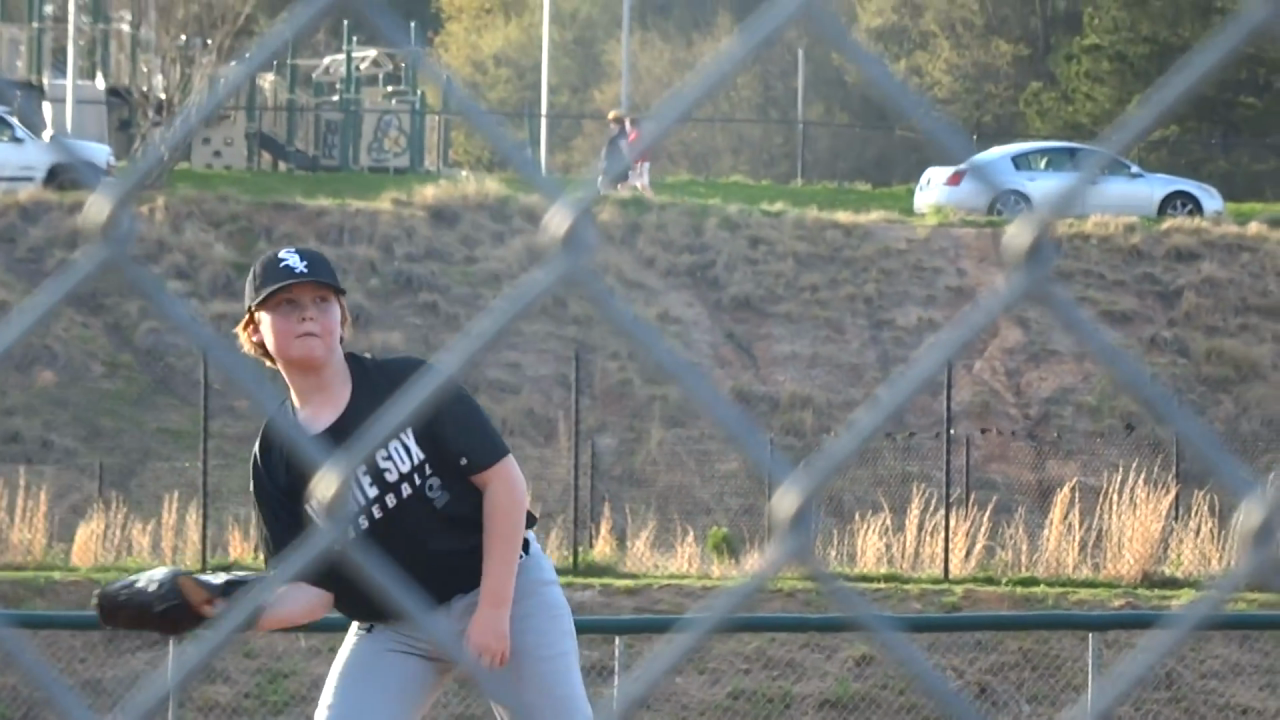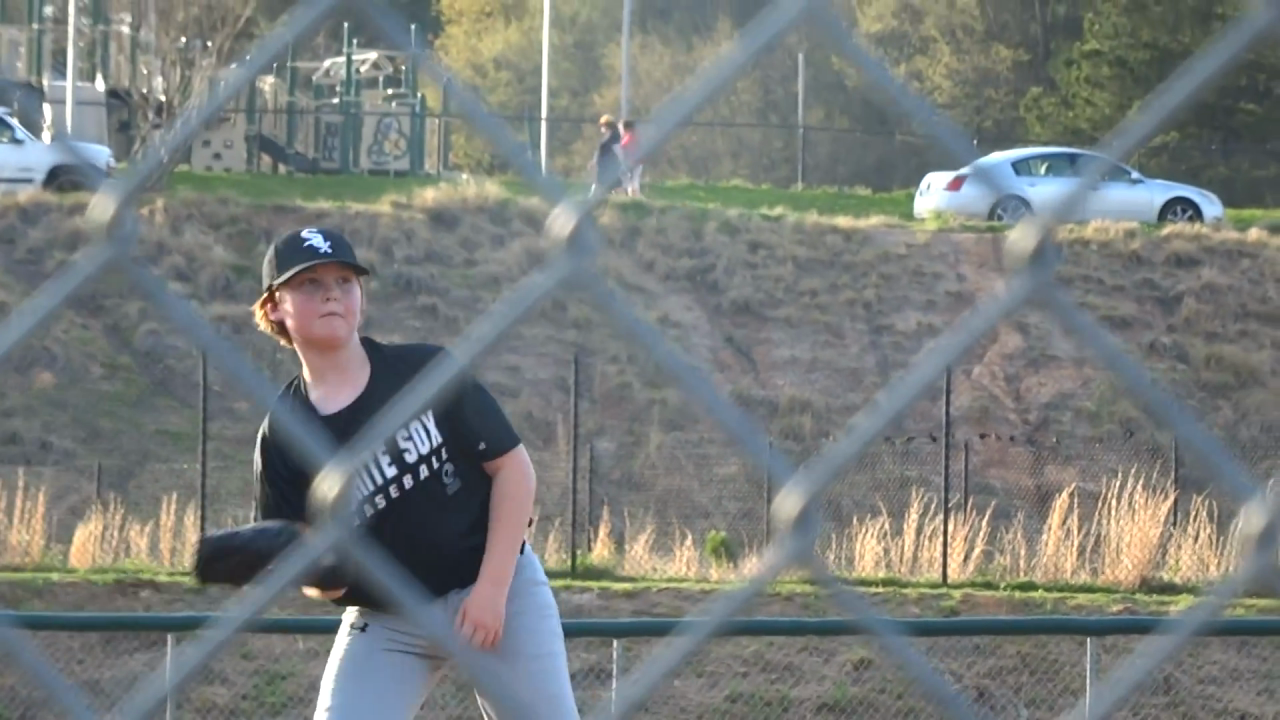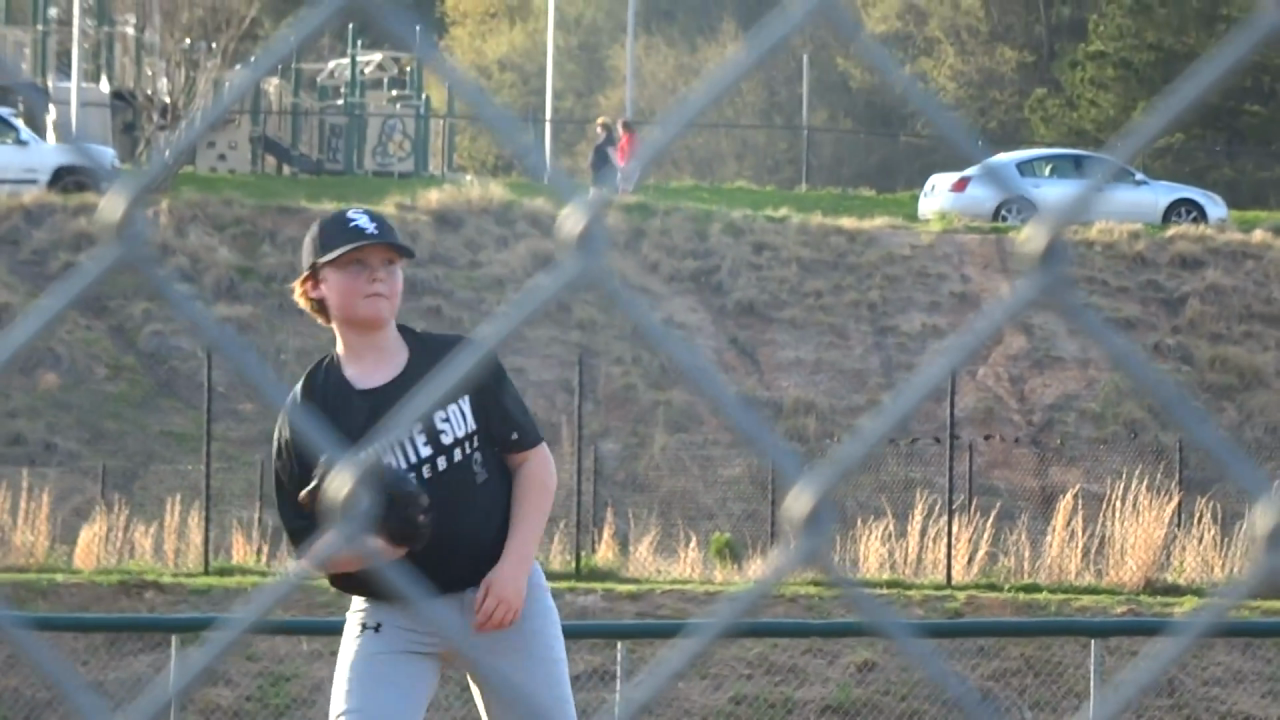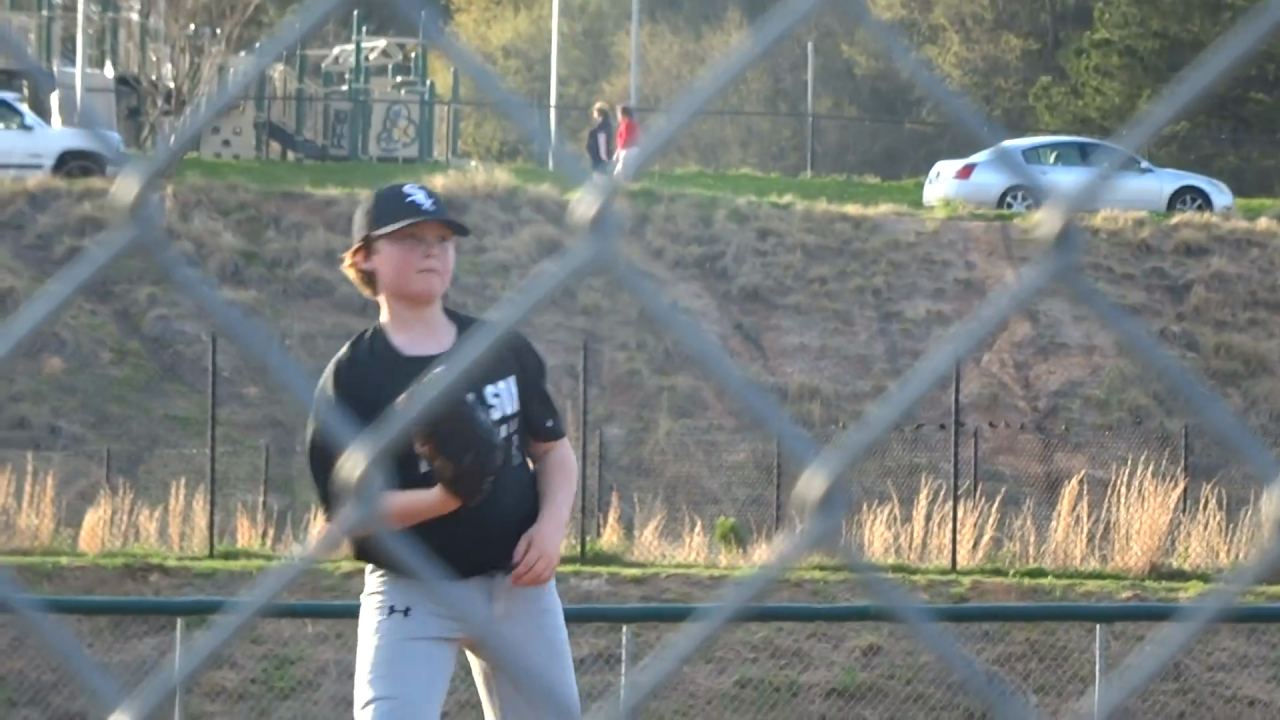
dt=0.1s
person 1, frame 1
left shoulder: (411, 386)
right shoulder: (275, 454)
left elbow: (504, 479)
right elbow: (311, 589)
left wrist: (494, 608)
left hip: (509, 590)
right hip: (393, 626)
person 1, frame 2
left shoulder: (431, 371)
right shoulder: (283, 435)
left elbow: (513, 467)
left wrist: (493, 587)
left hip: (498, 591)
right hip: (387, 615)
person 1, frame 3
right shoulder: (309, 409)
left elbow: (534, 461)
right elbow: (311, 546)
left wrist: (514, 565)
right wrist: (384, 545)
left hip: (502, 588)
right hip: (393, 613)
person 1, frame 4
left shoulder: (505, 348)
right shoulder: (354, 375)
left elbow: (555, 448)
right elbow: (344, 511)
left wrist: (552, 525)
right wrist: (447, 496)
left hip: (519, 582)
right hip: (412, 592)
